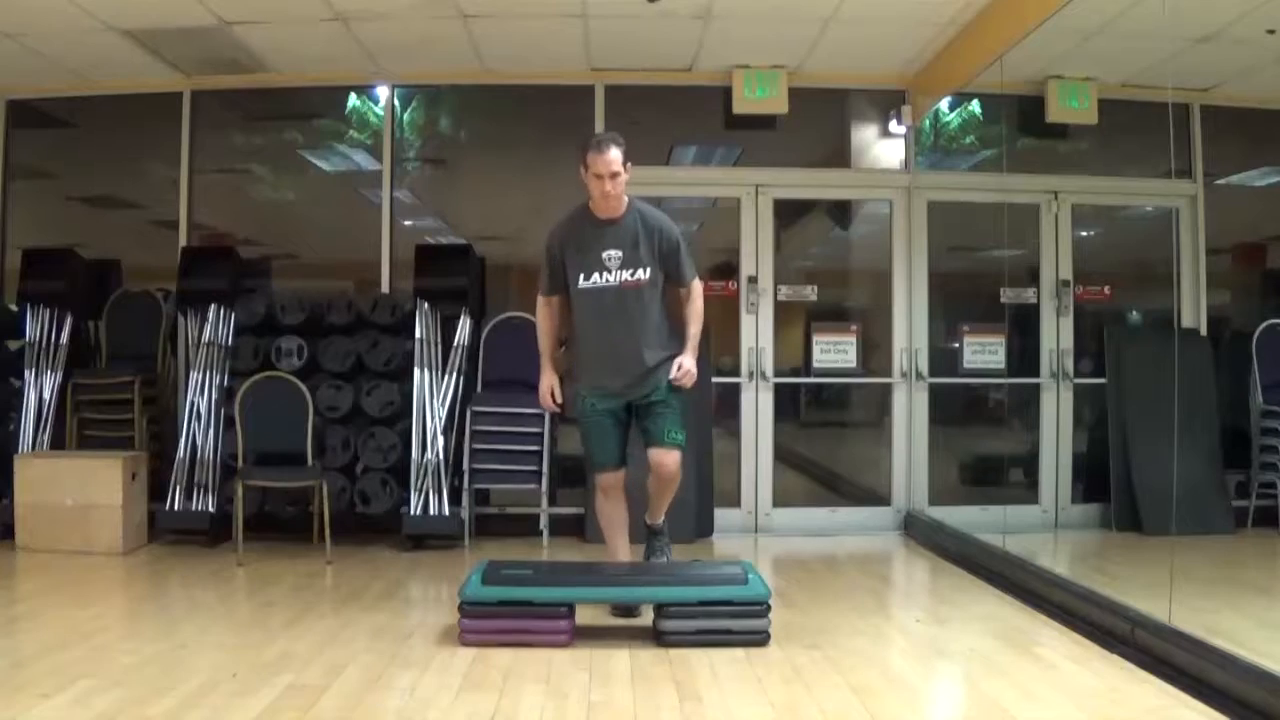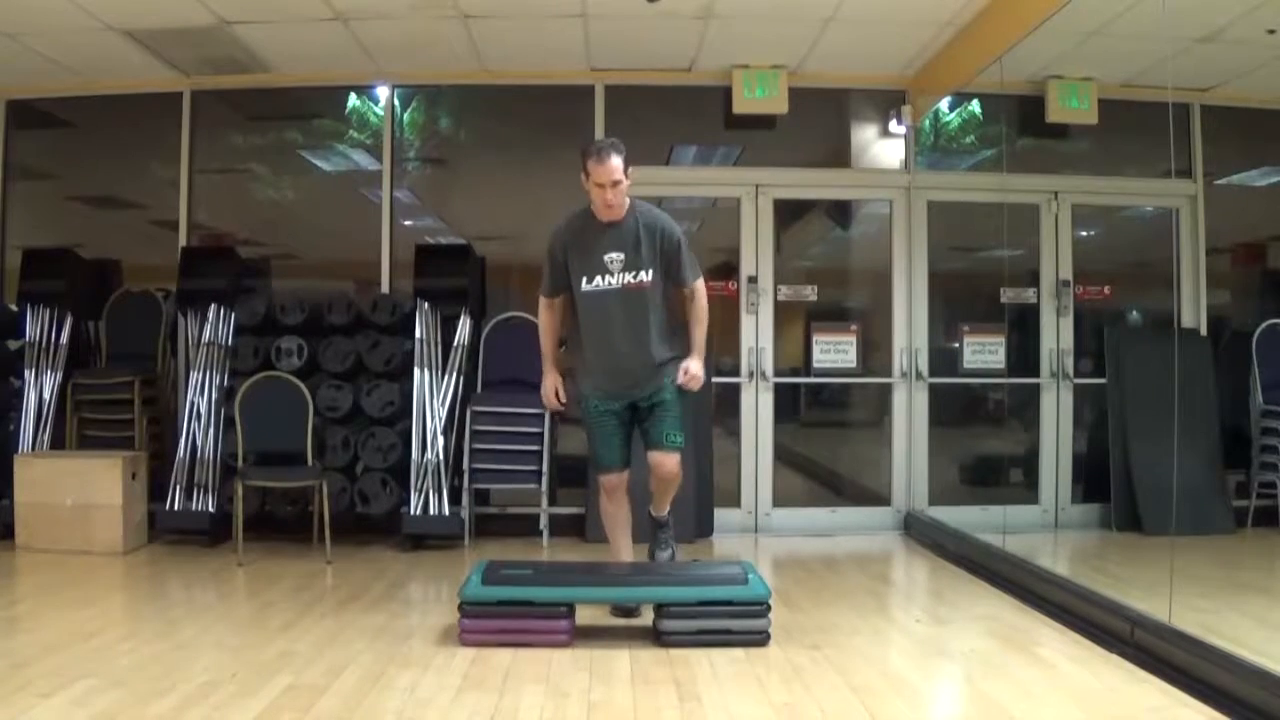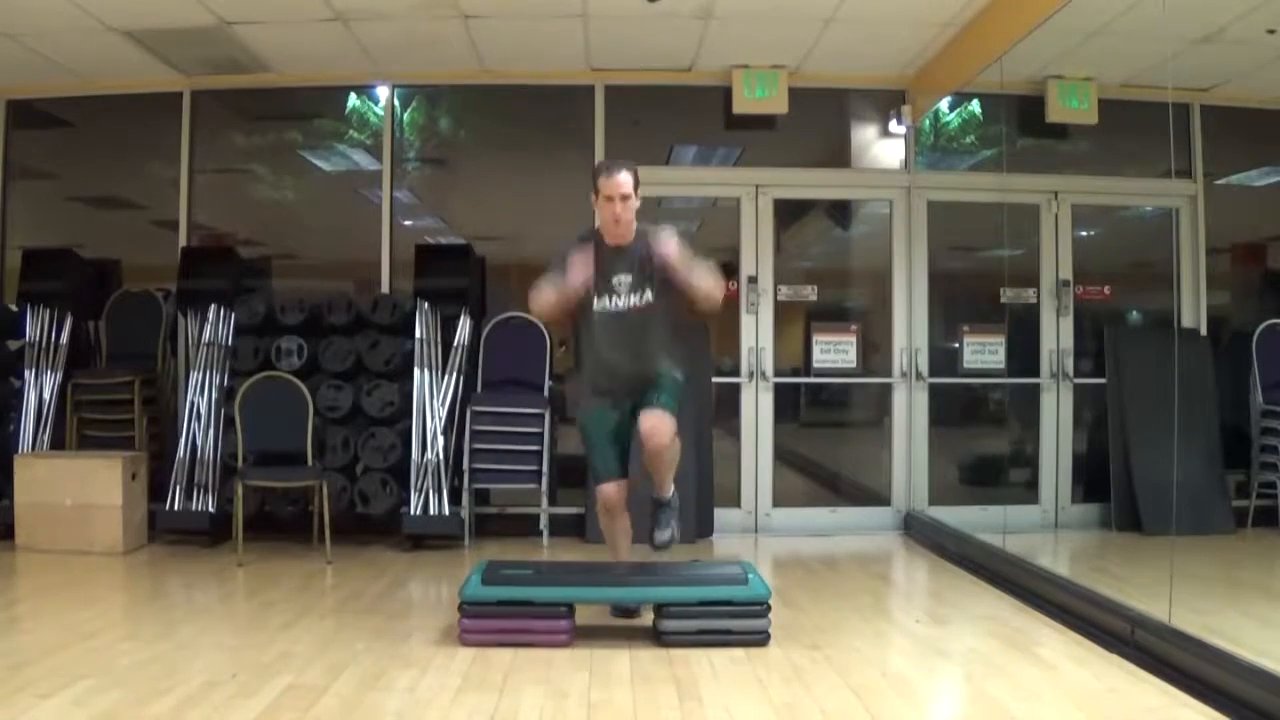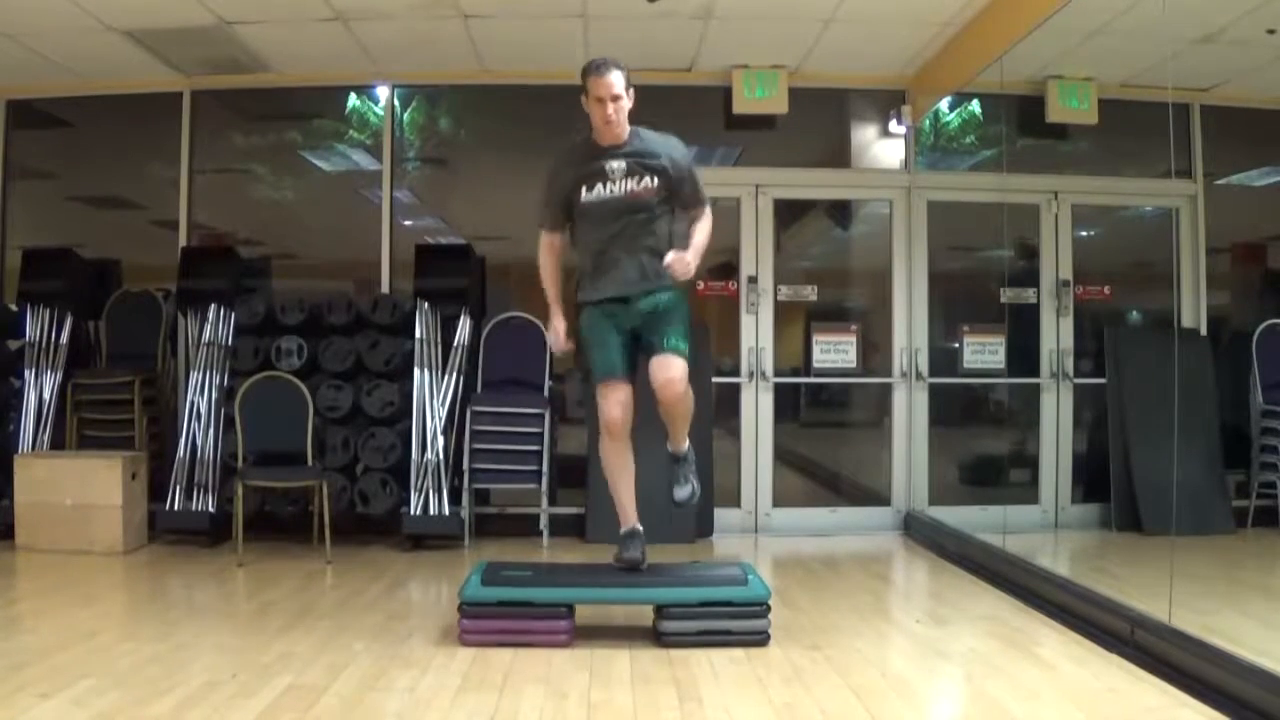
dt=0.5s
person 1, frame 1
left shoulder: (657, 226)
right shoulder: (565, 234)
left elbow: (691, 289)
right elbow: (549, 302)
left wrist: (690, 350)
right wrist: (547, 367)
left hip: (655, 372)
right hip: (595, 382)
left knee: (667, 463)
right knee: (608, 480)
left ankle: (656, 525)
person 1, frame 2
left shoulder: (660, 228)
right shoulder: (566, 238)
left elbow: (694, 289)
right elbow: (550, 304)
left wrist: (695, 352)
right wrist: (549, 368)
left hip: (658, 372)
right hip: (599, 383)
left knee: (667, 466)
right knee: (611, 481)
left ankle: (661, 517)
person 1, frame 3
left shoulder: (662, 251)
right shoulder: (576, 255)
left elbow: (713, 296)
right elbow: (539, 307)
left wrist: (683, 263)
right wrist: (568, 286)
left hip: (657, 378)
right hip: (601, 393)
left knee: (657, 432)
right knee: (609, 494)
left ankle: (665, 496)
person 1, frame 4
left shoulder: (667, 153)
right shoulder: (568, 165)
left elbow: (701, 213)
right elbow: (551, 242)
left wrist: (691, 254)
right wrist: (554, 314)
left hip: (661, 296)
right hip: (600, 305)
left knee: (672, 383)
right knee: (613, 417)
left ankle: (681, 454)
right ankle: (631, 529)
